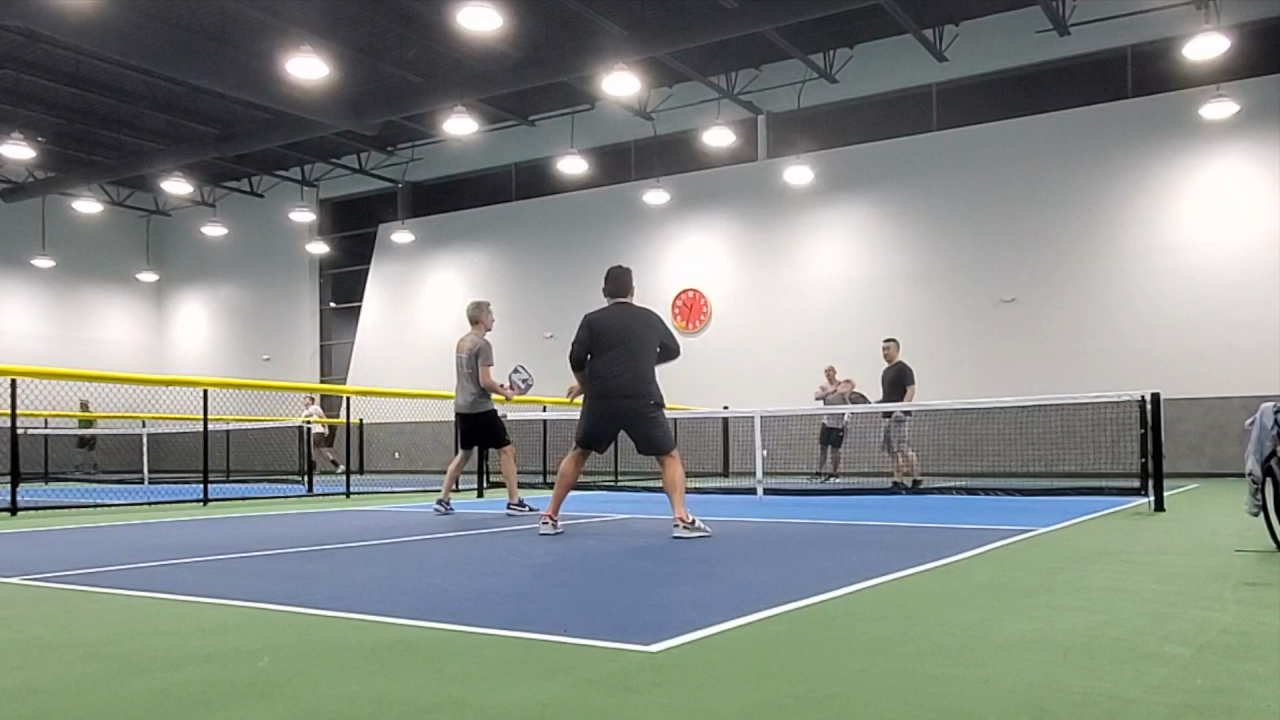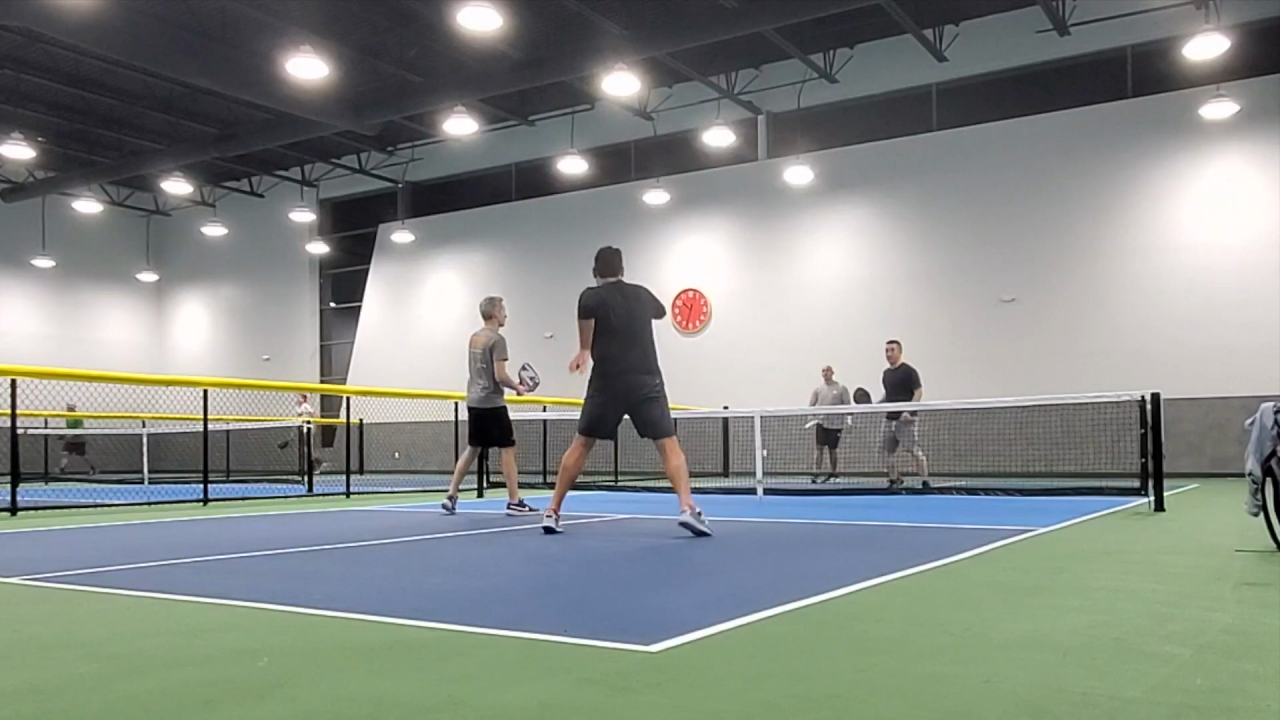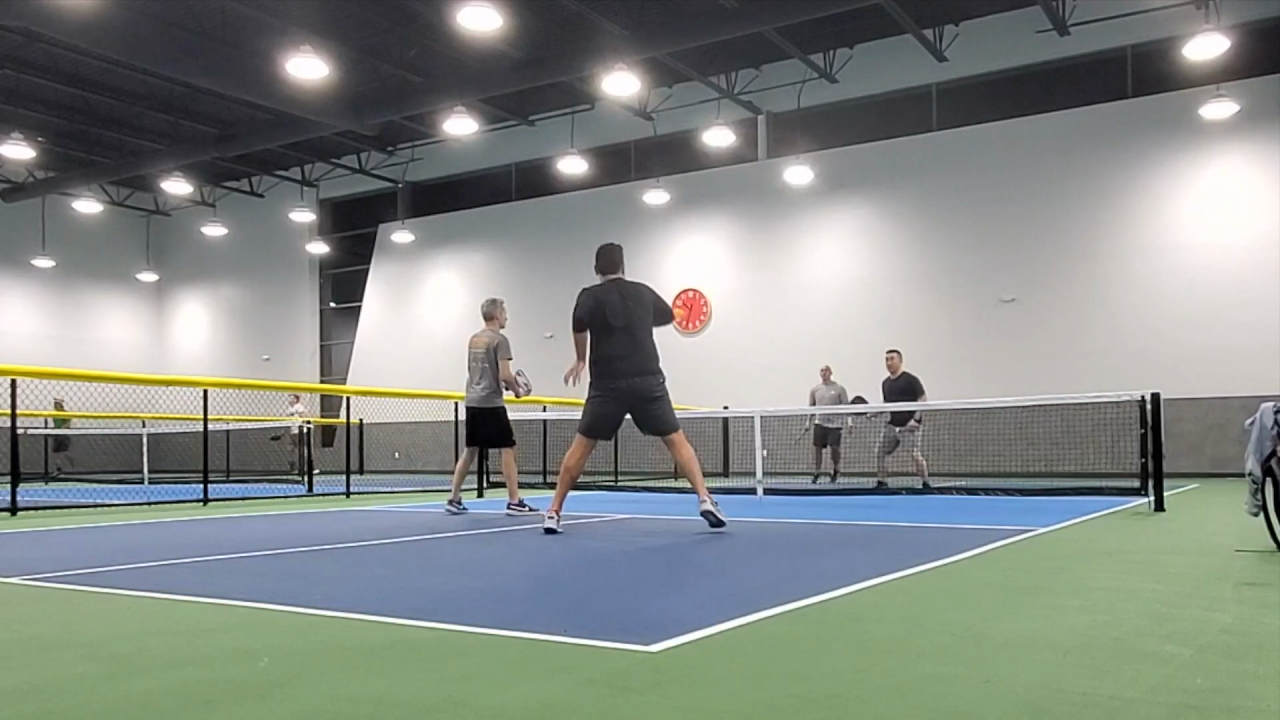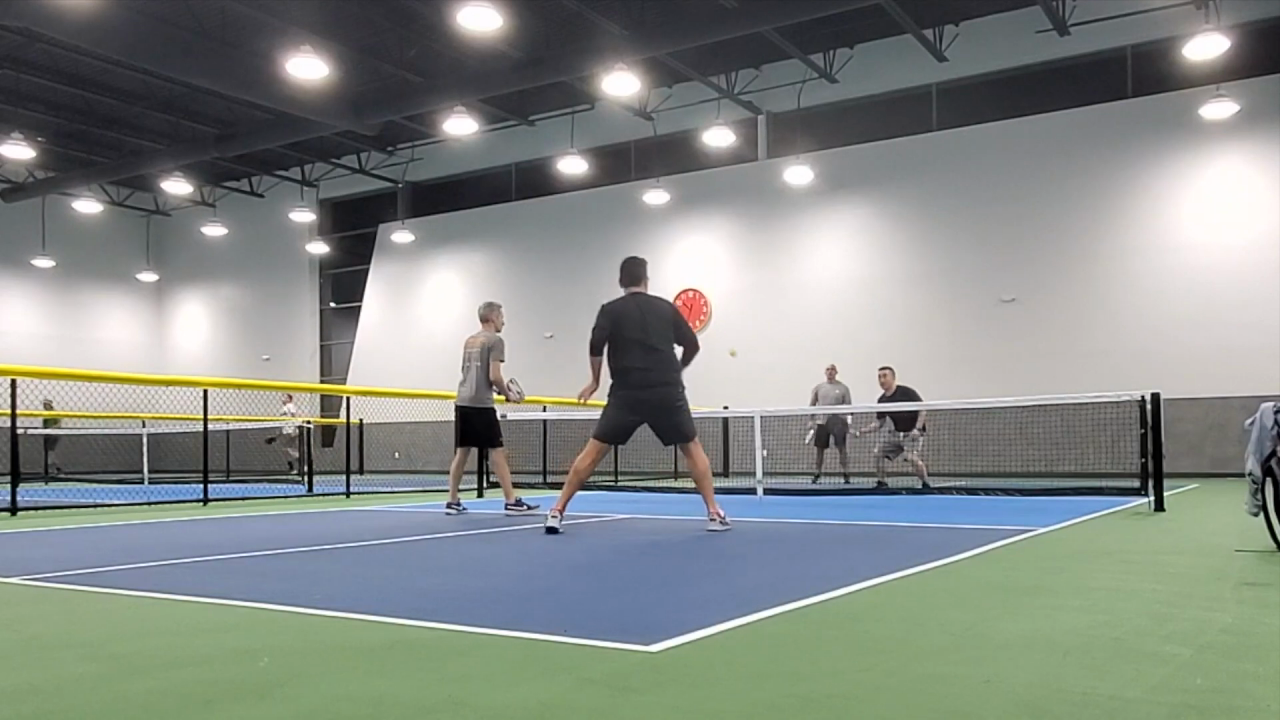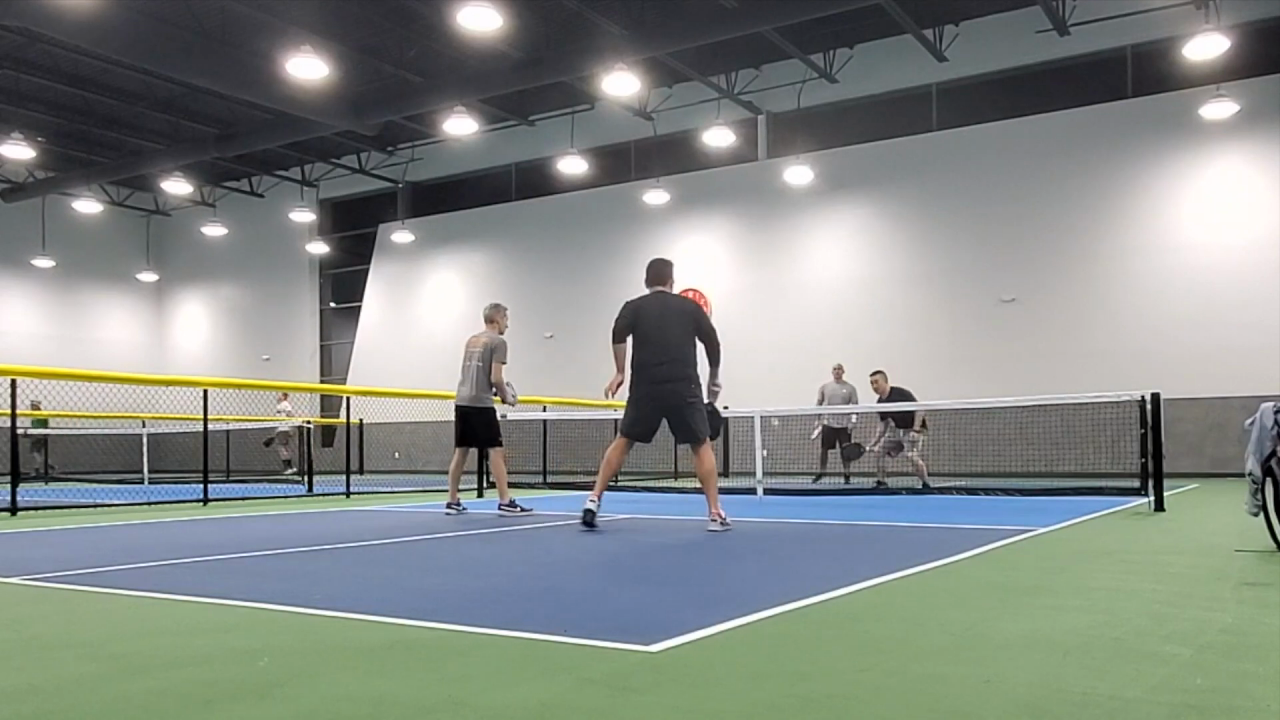
dt=0.2s
person 1, frame 1
left shoulder: (593, 320)
right shoulder: (650, 319)
left elbow: (577, 356)
right elbow: (672, 350)
left wrist: (581, 384)
left hip: (601, 401)
right hip: (643, 401)
left knee: (578, 454)
right knee: (670, 458)
left ankle: (550, 517)
right ankle: (681, 518)
person 1, frame 2
left shoulder: (593, 295)
right shoulder: (640, 294)
left elbow: (586, 308)
right elbow: (660, 311)
left wrist: (584, 349)
left hip: (608, 383)
right hip: (646, 380)
left knee: (581, 444)
right knee: (669, 444)
left ankle: (552, 512)
right ankle: (687, 508)
person 1, frame 3
left shoulder: (591, 295)
right shoulder: (644, 292)
left elbow: (580, 320)
right elbow: (668, 316)
left wrist: (580, 361)
left hip: (607, 383)
right hip: (648, 379)
left knee: (582, 445)
right knee: (675, 439)
left ankle: (554, 513)
right ankle: (706, 501)
person 1, frame 4
left shoulder: (611, 310)
right shoulder: (666, 308)
left elbow: (597, 343)
right elbow: (691, 345)
left wrist: (595, 380)
right wrist: (676, 369)
left hip: (627, 393)
right hip: (667, 391)
left knee: (595, 449)
right knee: (692, 447)
left ankle: (558, 511)
right ankle: (714, 513)
person 1, frame 5
left shoulder: (634, 307)
right shoulder: (689, 307)
left elbow: (619, 335)
right elbow: (712, 342)
left wrist: (620, 373)
right wrist: (714, 377)
left hip: (645, 388)
right hip: (684, 387)
left knee: (622, 443)
right knee: (702, 447)
left ankle: (594, 499)
right ankle: (715, 514)
person 2, frame 1
left shoulder: (461, 342)
right shoulder: (482, 344)
right elbow: (485, 381)
left wrist: (497, 388)
right wrist: (504, 391)
left hip: (462, 407)
right hip: (481, 409)
left knee: (464, 454)
right knee: (507, 450)
left ankle: (443, 499)
right ankle: (514, 502)
person 2, frame 2
left shoulder: (474, 338)
right shoulder: (496, 340)
right elbow: (500, 376)
left wrist: (509, 384)
right wrist: (517, 387)
left hip: (474, 402)
right hip: (492, 404)
left knee: (472, 450)
right knee: (508, 450)
left ankle: (452, 495)
right ankle: (514, 503)
person 2, frame 3
left shoulder: (474, 339)
right shoulder: (499, 340)
right elbow: (505, 375)
left wrist: (505, 387)
right wrist: (517, 389)
left hip: (472, 403)
right hip: (491, 405)
left knee: (470, 451)
right knee: (508, 450)
left ankle: (454, 499)
right ankle: (514, 502)
person 2, frame 4
left shoulder: (469, 341)
right shoulder: (495, 341)
right elbow: (494, 376)
left wrist: (497, 390)
right wrist: (507, 394)
left hip: (463, 402)
right hip: (481, 404)
left knee: (462, 451)
right knee: (497, 452)
left ankle: (452, 501)
right ankle: (511, 501)
person 2, frame 5
left shoulder: (471, 341)
right shoulder: (497, 342)
right elbow: (496, 378)
left wrist: (497, 392)
right wrist: (506, 396)
left hip: (462, 402)
right hip: (480, 404)
left knee: (461, 451)
right knee: (496, 451)
left ankle: (453, 501)
right ankle: (505, 502)
